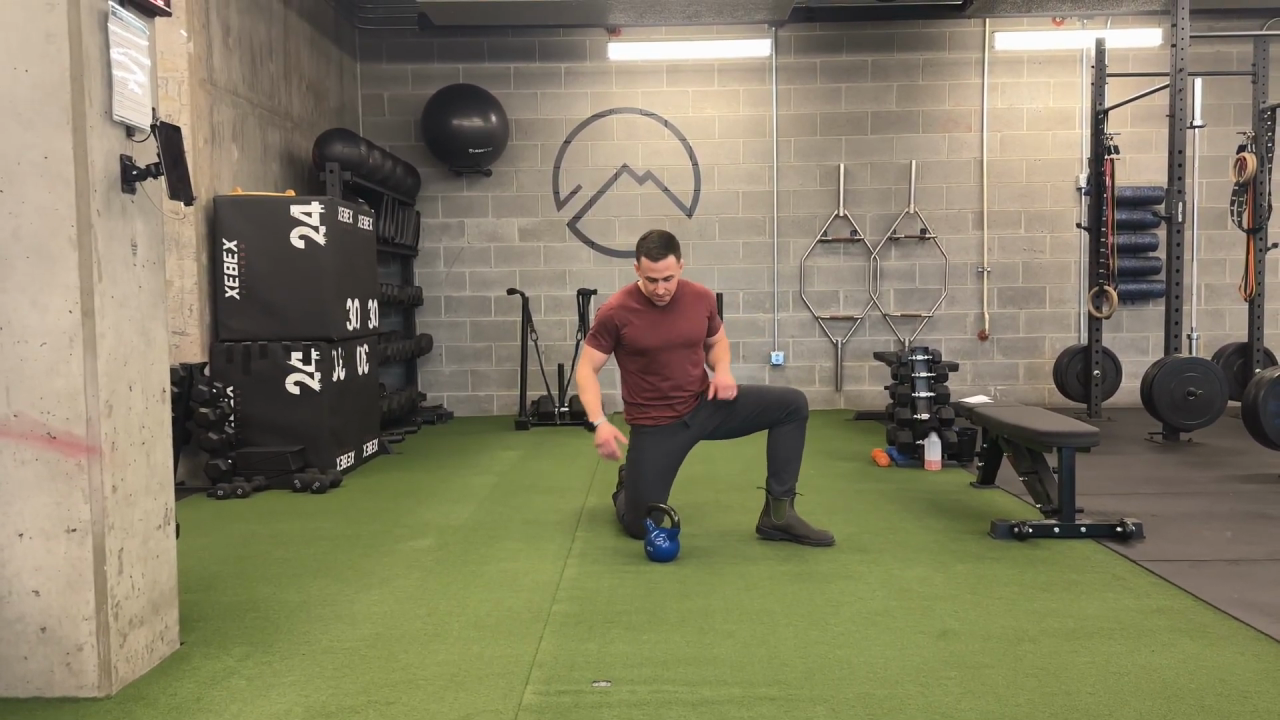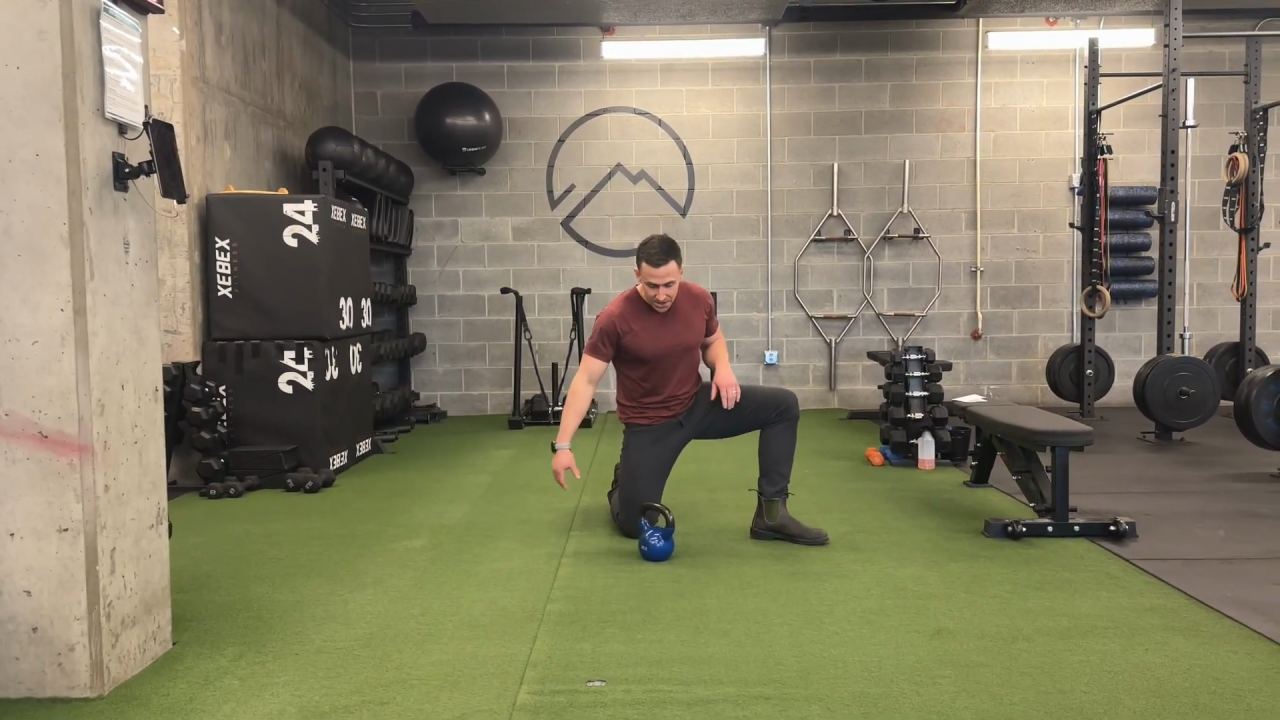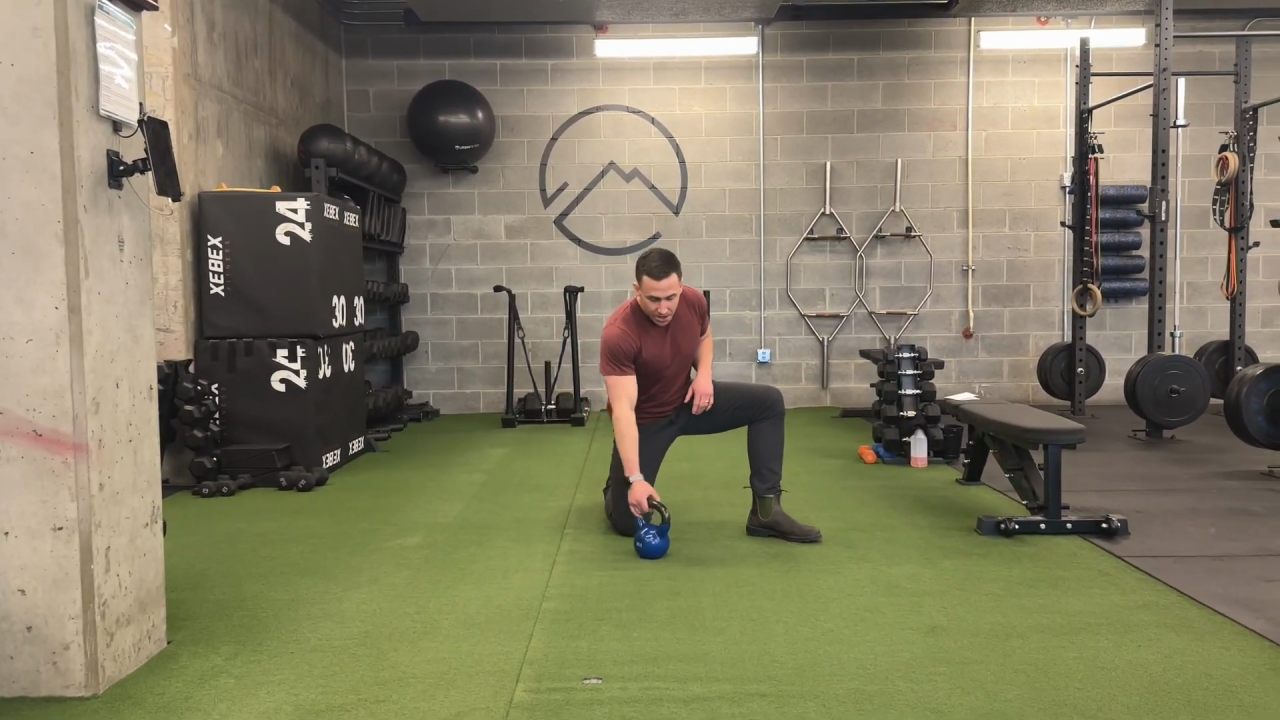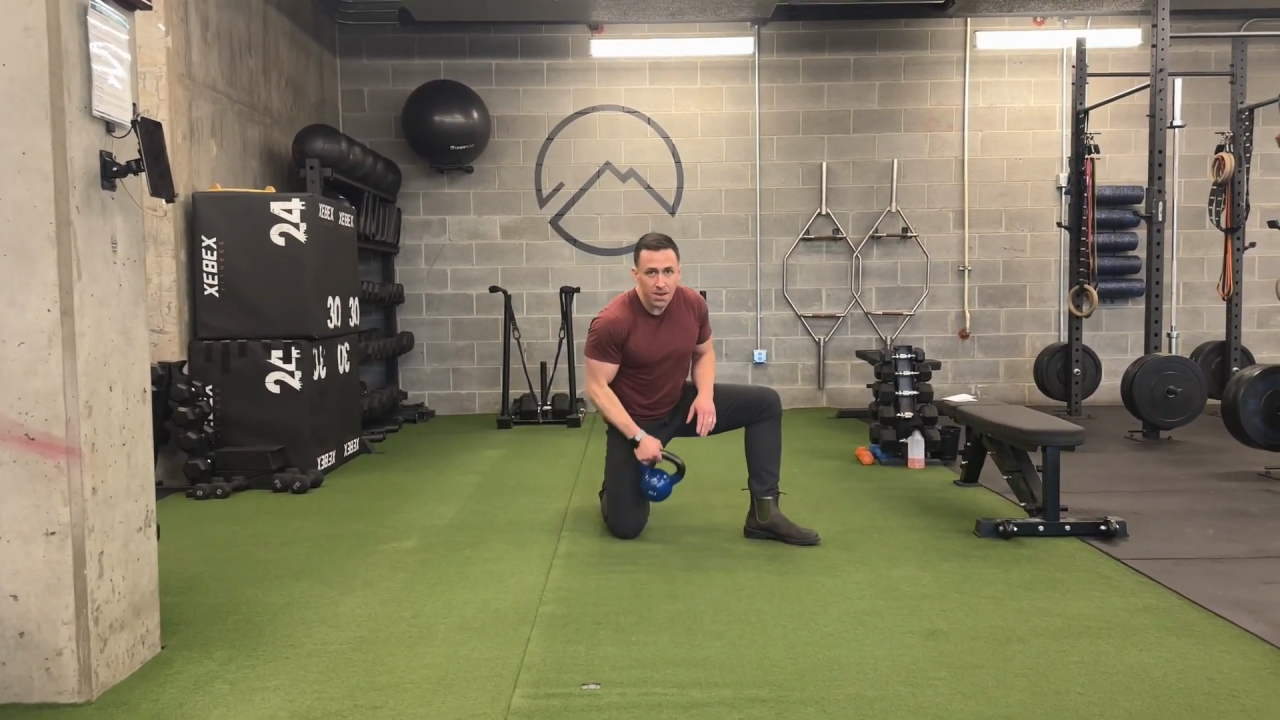
dt=0.4s
person 1, frame 1
left shoulder: (700, 298)
right shoulder: (615, 312)
left elbow: (717, 343)
right elbow: (586, 370)
left wrist: (722, 369)
right wrist: (599, 422)
left hip: (704, 404)
right hip: (654, 424)
left knee: (792, 404)
right knee: (640, 525)
left ankle: (778, 512)
right ankle: (626, 488)
person 1, frame 2
left shoulder: (699, 299)
right shoulder: (615, 318)
right elbow: (585, 381)
left wrist: (723, 367)
right wrist: (562, 445)
left hip: (699, 402)
right hip: (649, 423)
left knee: (783, 405)
right knee: (635, 525)
left ankle: (771, 513)
right ankle: (622, 485)
person 1, frame 3
left shoulder: (694, 302)
right shoulder: (619, 334)
right elbow: (623, 410)
left wrist: (704, 374)
right wrist: (634, 479)
left hip: (686, 403)
right hip: (643, 421)
left knee: (768, 402)
right knee: (629, 522)
left ankle: (766, 511)
right ankle: (621, 487)
person 1, frame 4
left shoulder: (693, 304)
right shoulder: (611, 321)
left elbow: (704, 352)
right elbow: (597, 388)
left wrist: (705, 395)
right wrist: (637, 437)
left hip: (681, 404)
right hip: (634, 421)
left knee: (765, 403)
right knee: (625, 525)
left ankle: (763, 512)
right ankle: (614, 487)
